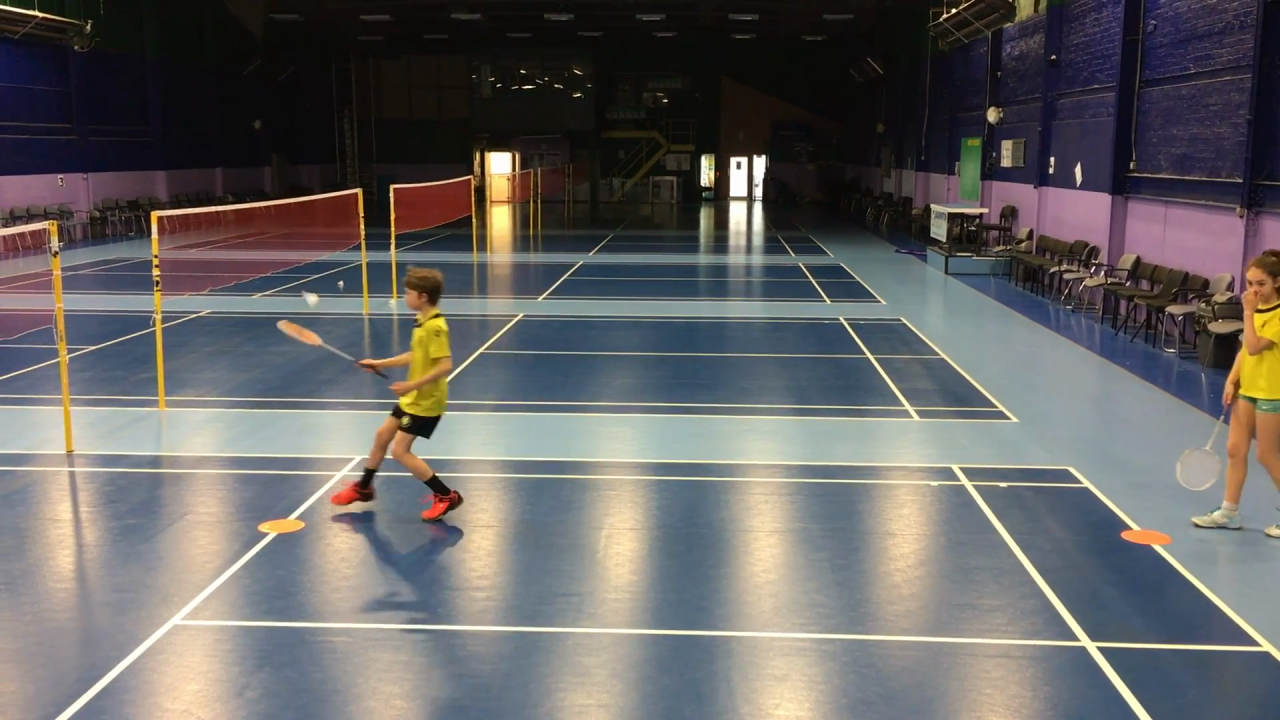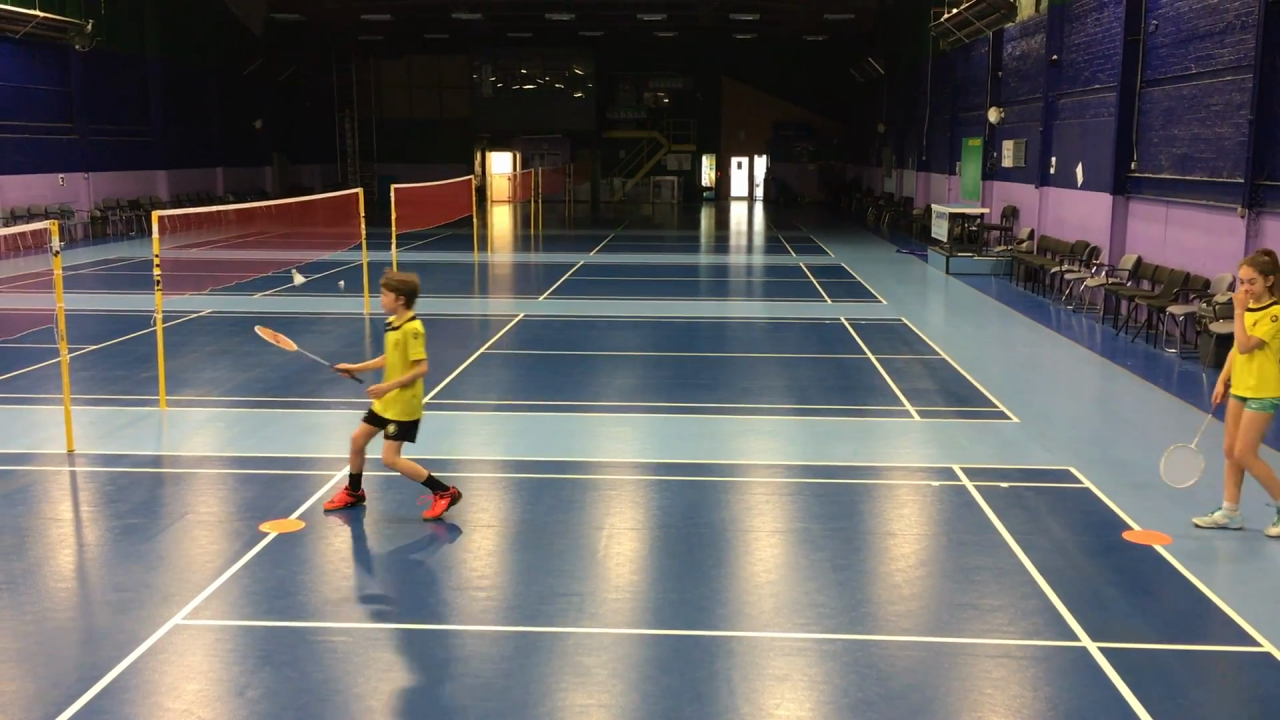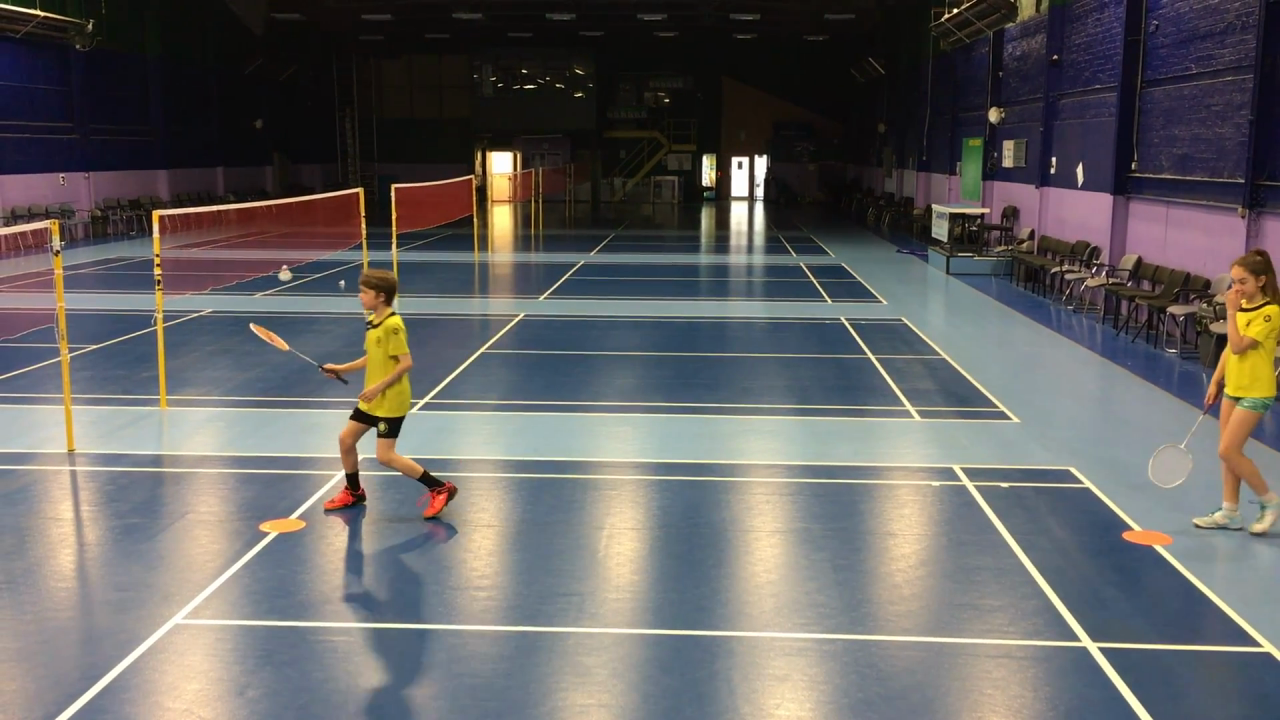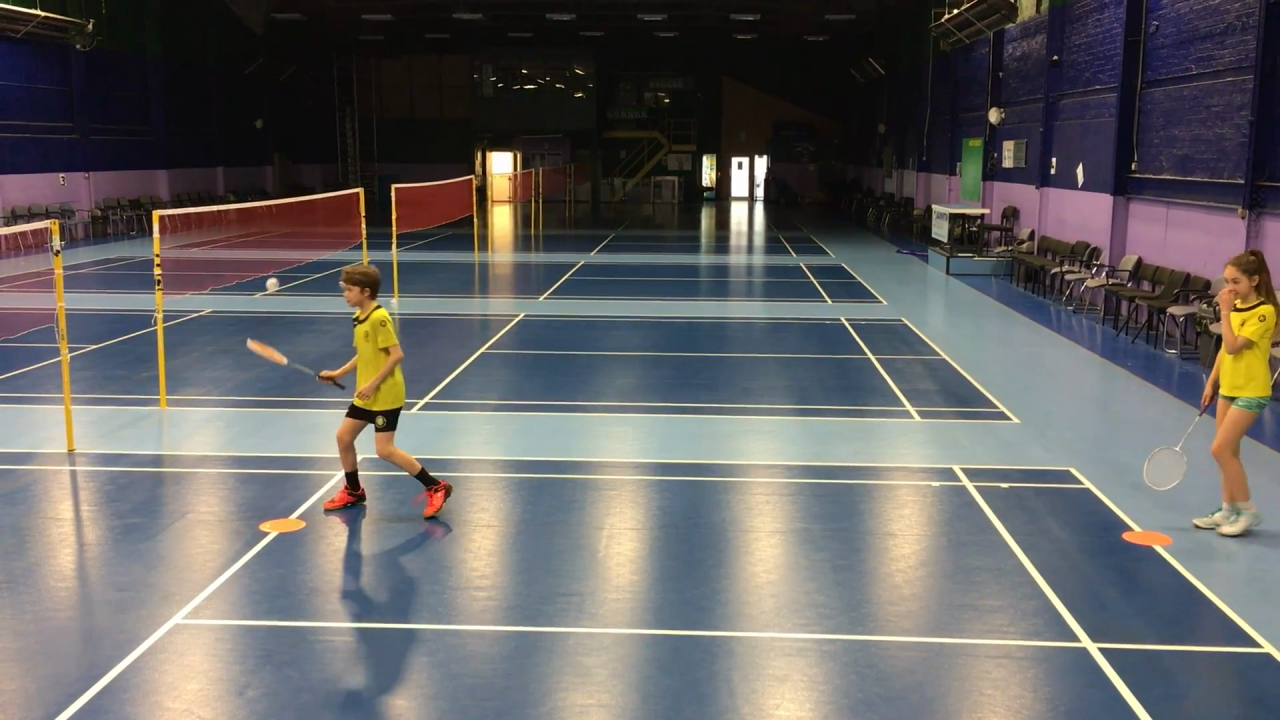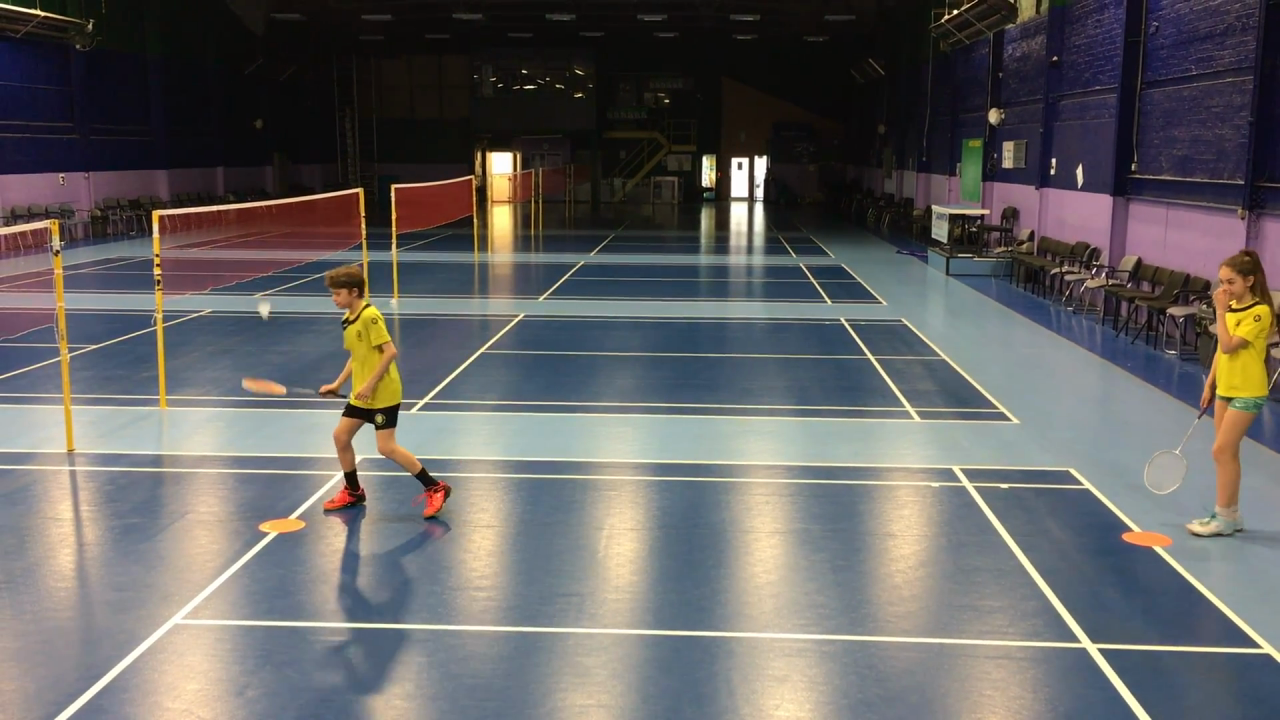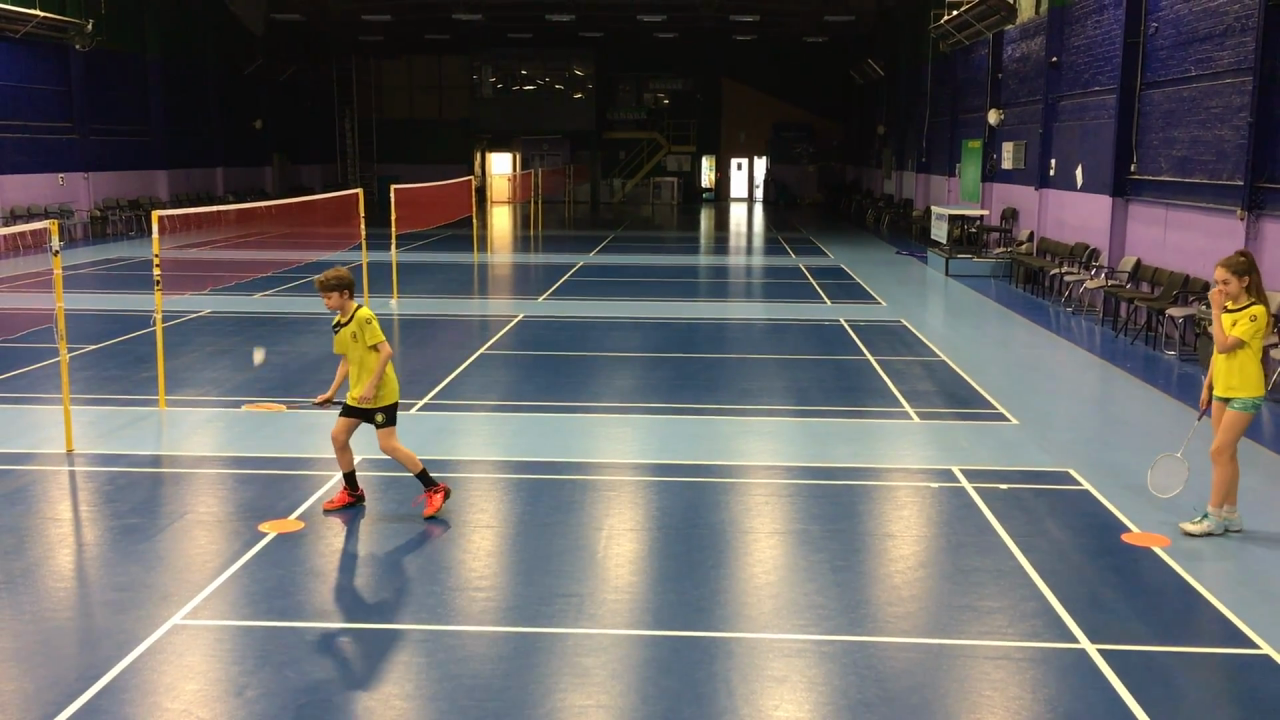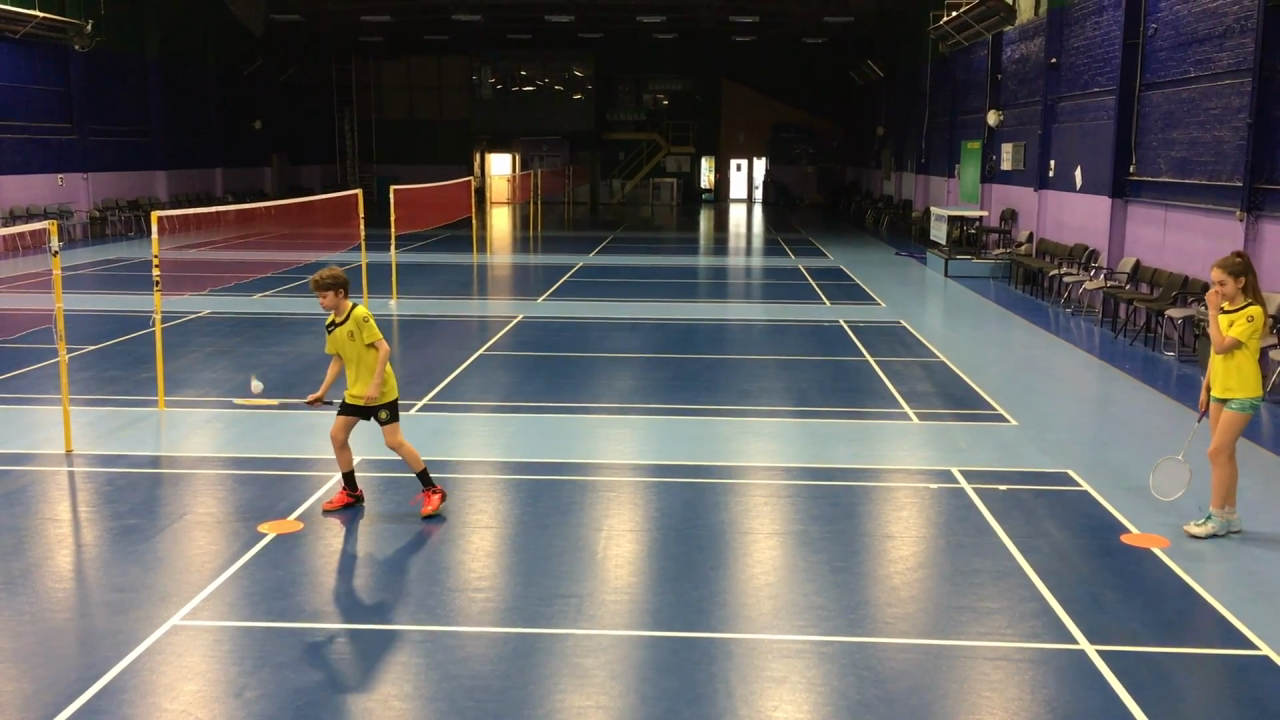
dt=0.1s
person 1, frame 1
right shoulder: (1256, 308)
left elbow: (1254, 347)
left wrist: (1248, 313)
right wrist: (1232, 381)
right hip: (1247, 389)
right knee: (1235, 450)
right ankle: (1229, 511)
person 1, frame 2
right shoulder: (1247, 307)
left elbow: (1245, 347)
left wrist: (1239, 312)
right wrist: (1222, 381)
right hip: (1238, 388)
left knee: (1245, 454)
right knee: (1232, 452)
right ankle: (1230, 512)
person 1, frame 3
right shoulder: (1241, 307)
left elbow: (1238, 347)
left wrist: (1231, 311)
right wrist: (1215, 381)
left hip: (1256, 392)
right hip: (1233, 388)
left knee: (1228, 451)
right knee: (1228, 452)
right ankle: (1230, 512)
person 1, frame 4
left shoulder: (1264, 312)
right shoulder: (1235, 307)
left elbow: (1233, 346)
left wrist: (1225, 311)
right wrist: (1211, 382)
left hip: (1251, 392)
right hip: (1228, 388)
left knee: (1220, 449)
right knee: (1228, 451)
left ankle: (1247, 510)
right ankle: (1230, 511)
person 1, frame 5
left shoulder: (1259, 312)
right shoulder: (1231, 307)
left elbow: (1228, 346)
left wrist: (1220, 312)
right wrist: (1209, 384)
left hip: (1247, 392)
right hip: (1225, 389)
left knee: (1221, 451)
right knee: (1228, 453)
left ankle: (1223, 516)
right ankle: (1228, 517)
person 1, frame 6
left shoulder: (1255, 312)
right shoulder: (1226, 308)
left elbow: (1224, 346)
left wrist: (1216, 312)
right wrist: (1207, 386)
left hip: (1244, 393)
right hip: (1222, 389)
left knee: (1219, 451)
right knee: (1225, 453)
left ankle: (1214, 516)
right ankle: (1229, 514)
person 1, frame 7
left shoulder: (1252, 313)
right shoulder: (1224, 309)
left elbow: (1221, 347)
left wrist: (1212, 312)
right wrist: (1206, 387)
left hip: (1242, 394)
right hip: (1220, 390)
left knee: (1217, 452)
right knee: (1224, 454)
left ankle: (1217, 517)
right ankle: (1229, 515)
person 2, frame 1
left shoulder: (435, 327)
right shoulder: (421, 322)
left elbow: (446, 366)
left wrist: (414, 384)
right wrist: (379, 363)
left hip: (426, 403)
right hip: (412, 399)
left knee: (400, 450)
right knee: (382, 435)
left ankle: (446, 496)
right ankle: (363, 487)
person 2, frame 2
left shoulder: (411, 329)
right shoulder: (392, 324)
left elbow: (421, 368)
left wrist: (388, 386)
right wrist: (356, 367)
left hip: (404, 405)
right hip: (386, 402)
left knee: (390, 458)
right knee: (357, 440)
left ankle: (444, 493)
right ankle: (354, 492)
person 2, frame 3
left shoulder: (392, 325)
right shoulder: (371, 322)
left elbow: (406, 362)
left wrist: (379, 387)
right wrist: (343, 368)
left hip: (391, 402)
right hip: (370, 401)
left knee: (385, 456)
right knee: (346, 440)
left ankle: (440, 489)
right ankle: (353, 491)
person 2, frame 4
left shoulder: (379, 317)
right shoulder: (359, 318)
left elbow: (397, 354)
left wrist: (373, 383)
right wrist: (338, 373)
left hip: (386, 396)
right hip: (365, 396)
left knee: (385, 450)
right knee: (343, 437)
left ankle: (436, 488)
right ankle: (353, 491)
person 2, frame 5
left shoulder: (370, 316)
right shoulder: (346, 321)
left elbow: (390, 352)
left wrist: (370, 384)
right wrist: (337, 384)
left hip: (383, 393)
right hip: (360, 395)
left knee: (386, 448)
right knee: (340, 436)
left ankle: (435, 488)
right ankle: (353, 491)
person 2, frame 6
left shoulder: (363, 317)
right shoulder: (338, 324)
left elbow: (386, 351)
left wrist: (372, 385)
right wrist: (332, 392)
left hip: (381, 393)
right hip: (357, 395)
left knee: (388, 446)
right knee: (338, 436)
left ankle: (435, 489)
right ankle: (352, 492)
person 2, frame 7
left shoulder: (360, 315)
right shoulder: (331, 325)
left elbow: (384, 349)
left wrist: (376, 385)
right wrist: (322, 392)
left hip: (381, 391)
right hip: (355, 392)
left knee: (394, 442)
right knee: (337, 435)
left ankle: (431, 491)
right ankle: (351, 492)
